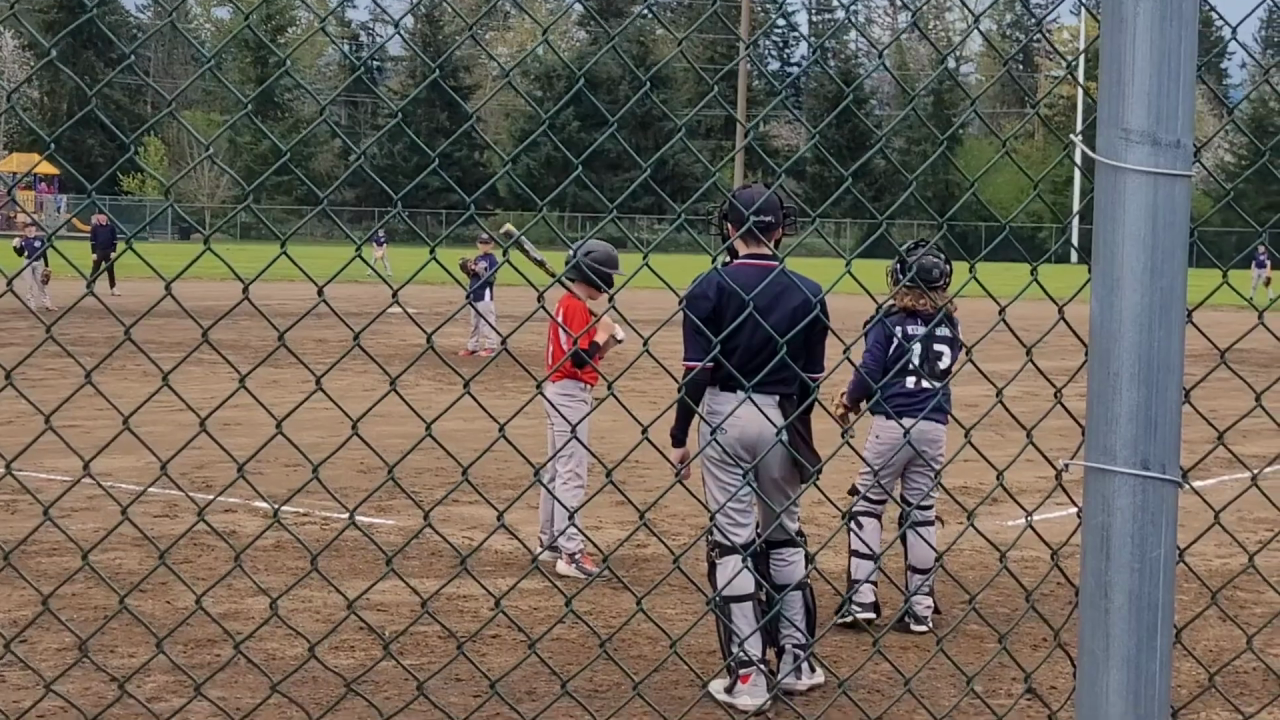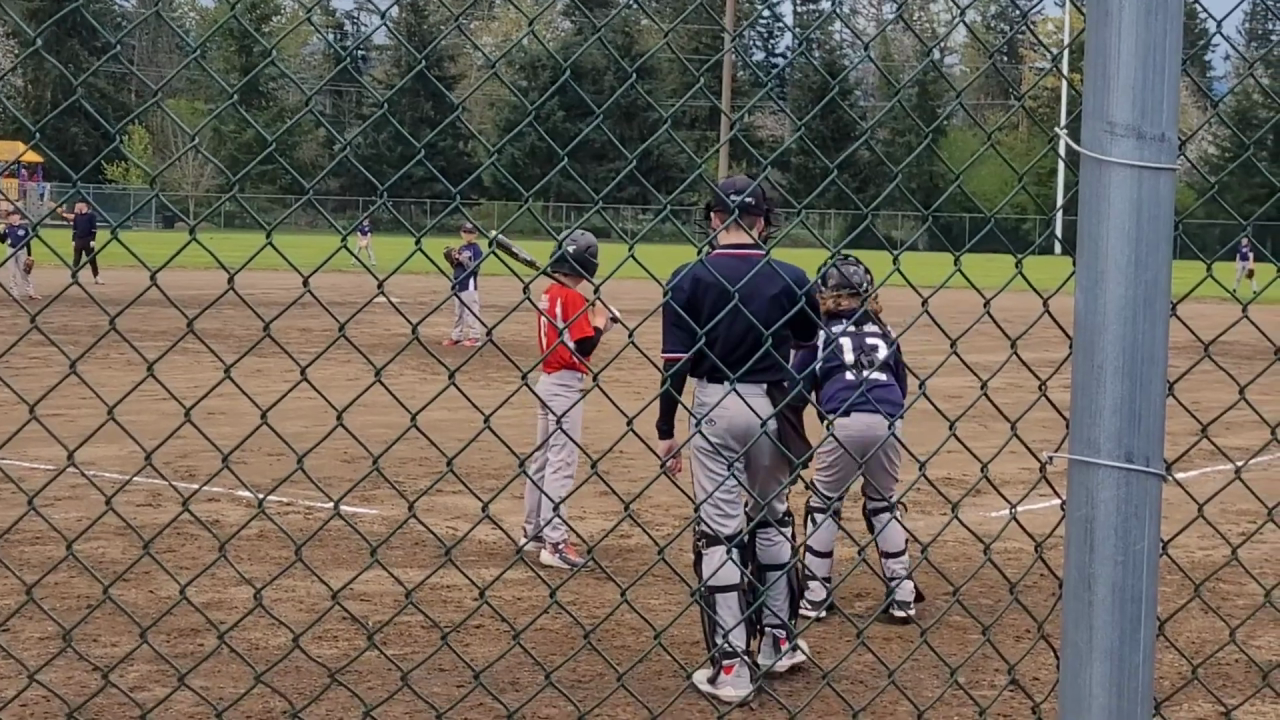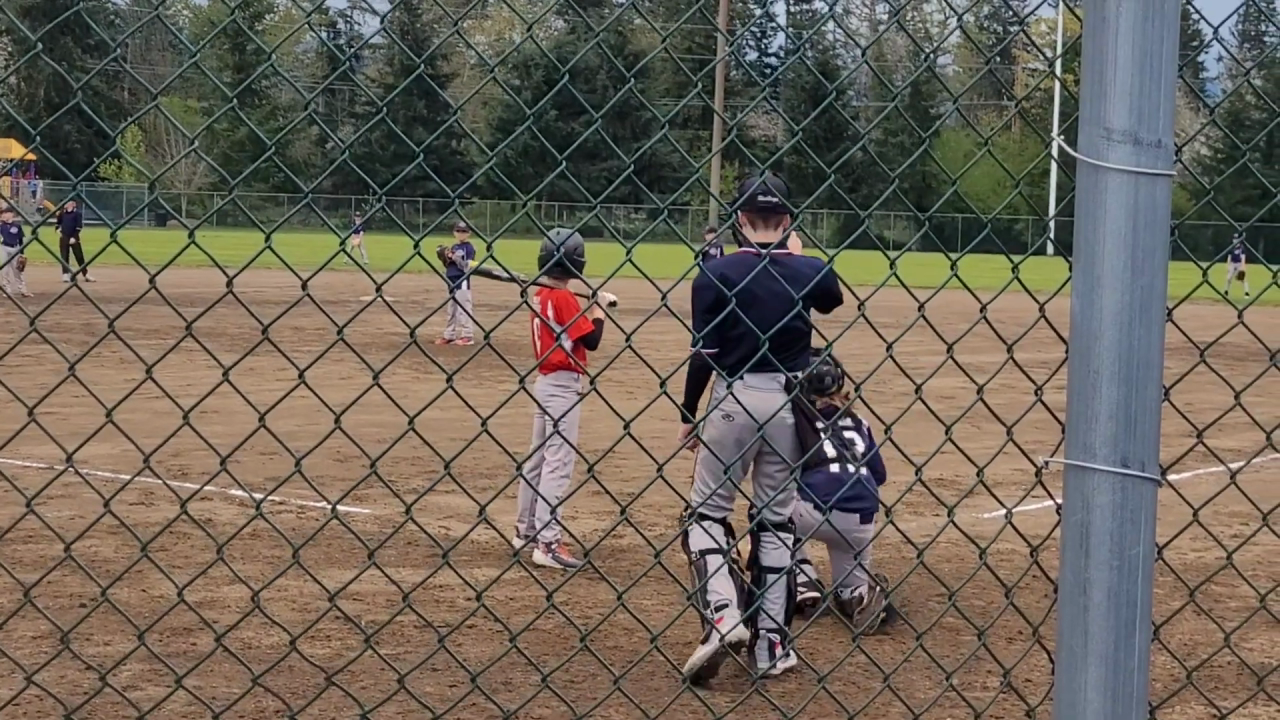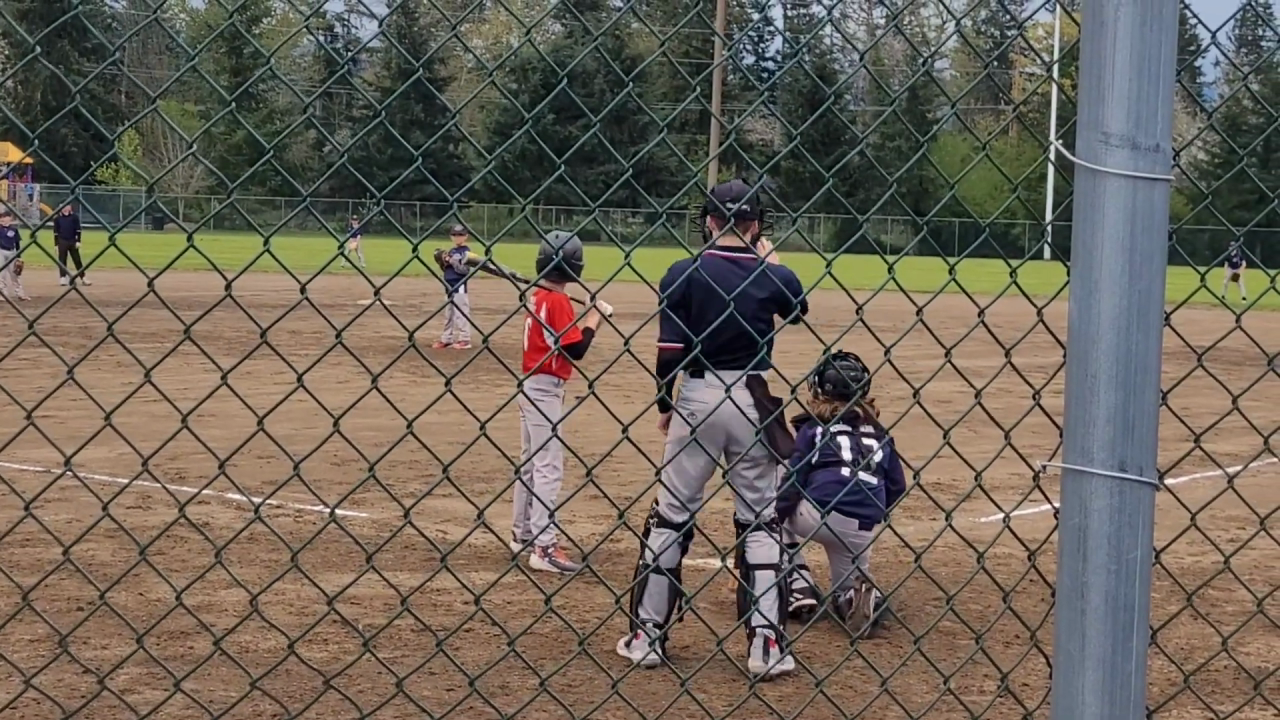
dt=0.5s
person 1, frame 1
left shoulder: (710, 286)
right shoulder: (808, 292)
left elbow: (697, 371)
right elbow: (811, 379)
left wrist: (679, 437)
left hip: (725, 418)
right hip: (782, 421)
left knee: (732, 543)
right knee: (785, 537)
left ankle: (747, 675)
right ankle: (797, 661)
person 1, frame 2
left shoulder: (689, 277)
right shoulder: (790, 277)
left elbow: (676, 362)
right elbow: (809, 343)
left wrist: (666, 430)
left hip: (715, 408)
right hip: (772, 409)
left knee: (718, 533)
right knee: (771, 521)
left ankle: (731, 665)
right ankle: (778, 639)
person 1, frame 3
left shoulder: (715, 273)
right shoulder: (810, 272)
left elbow: (702, 355)
right elbow: (831, 300)
left wrist: (687, 415)
left hip: (733, 401)
right hip: (786, 403)
left knee: (706, 513)
right knee: (775, 522)
left ankle: (723, 614)
right ankle: (771, 642)
person 1, frame 4
left shoulder: (682, 274)
right shoulder: (776, 277)
left elbow: (668, 353)
right elbow: (799, 312)
left wrist: (665, 405)
left hip: (697, 398)
right hip: (751, 402)
left knee: (670, 517)
right knee: (760, 522)
left ankle: (647, 636)
right ankle: (766, 645)
person 2, frame 1
left shoulder: (567, 303)
right shoulder: (577, 307)
right elbow: (580, 360)
left wrist: (605, 342)
right wrist: (601, 334)
left hip: (560, 391)
right hip: (571, 394)
left knee: (555, 471)
right knee: (572, 475)
left ankle: (550, 542)
right ankle: (570, 553)
person 2, frame 2
left shoulder: (549, 294)
right shoulder: (572, 297)
right elbow: (585, 347)
left wrist: (600, 325)
right wrist: (600, 319)
left hip: (549, 381)
right hip: (566, 384)
left knee: (541, 460)
right knee: (562, 465)
left ankle: (533, 532)
right ankle: (554, 543)
person 2, frame 3
left shoulder: (541, 296)
right shoulder: (563, 298)
right elbow: (591, 341)
left wrist: (593, 308)
right wrist: (598, 308)
left hip: (546, 383)
right hip: (562, 386)
left knee: (537, 461)
right knee: (558, 465)
left ankle: (526, 531)
right ankle: (548, 544)
person 2, frame 4
left shoulder: (538, 297)
right shoulder: (558, 301)
right elbow: (576, 350)
left wrist: (592, 319)
right wrist: (594, 317)
left hip: (532, 386)
right hip: (545, 389)
left knee: (530, 465)
right knee: (549, 469)
left ankle: (523, 535)
right ankle: (544, 548)
person 3, frame 1
left shoulder: (888, 322)
right shoulder: (950, 327)
left elbow: (869, 377)
left wrist: (848, 400)
left hip: (892, 425)
right hip: (934, 428)
left knee: (866, 507)
right knee: (921, 515)
left ankle: (862, 600)
right ankle: (920, 609)
person 3, frame 2
left shoulder: (819, 331)
right shoulder: (882, 331)
left elbow: (797, 385)
right elbow: (900, 382)
left hip: (846, 420)
right hip: (887, 422)
left knee: (823, 506)
right knee: (883, 505)
left ankle: (814, 596)
right ankle: (902, 598)
person 3, frame 3
left shoulder: (799, 418)
right shoulder: (856, 422)
right elbow: (879, 474)
left hip: (814, 509)
right hip: (861, 519)
right knee: (849, 587)
left ankle: (804, 587)
right ankle: (863, 593)
person 3, frame 4
left shoulder: (814, 427)
right shoulder: (879, 431)
left elbow: (793, 483)
right elbow: (897, 488)
left hip: (820, 515)
right hip: (863, 528)
right knee: (846, 591)
left ankle: (798, 592)
right ankle: (859, 595)
